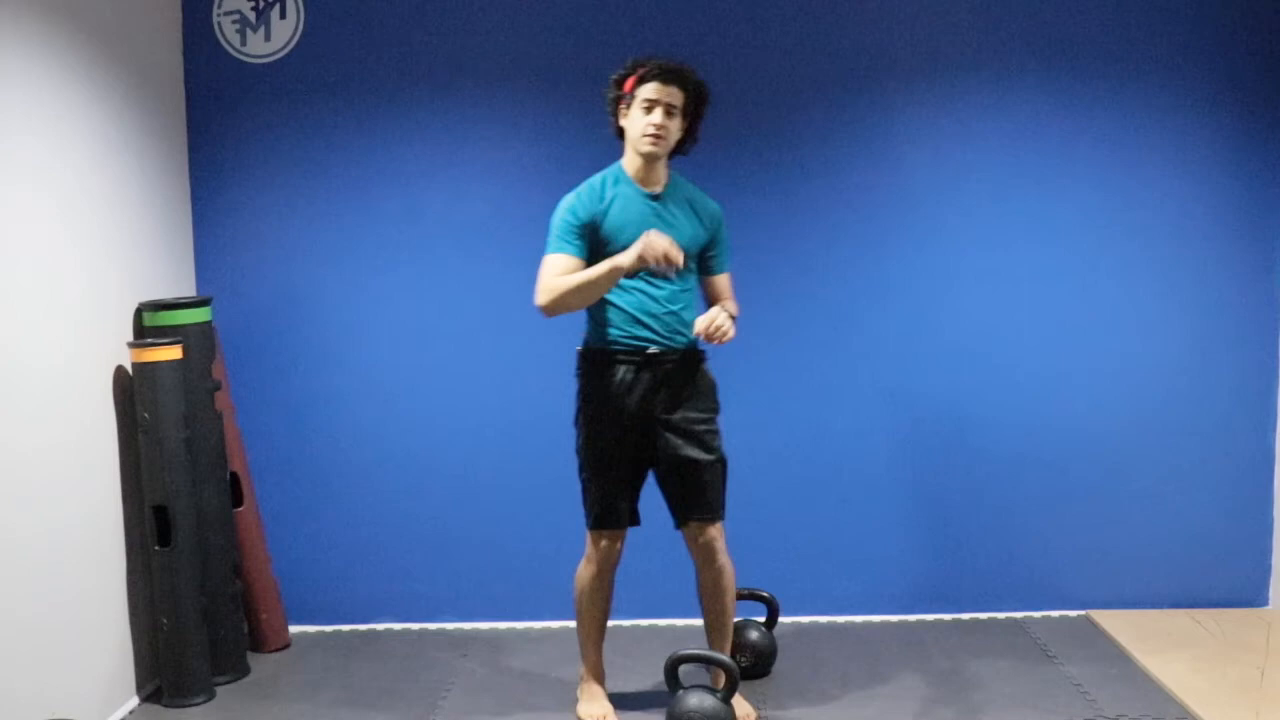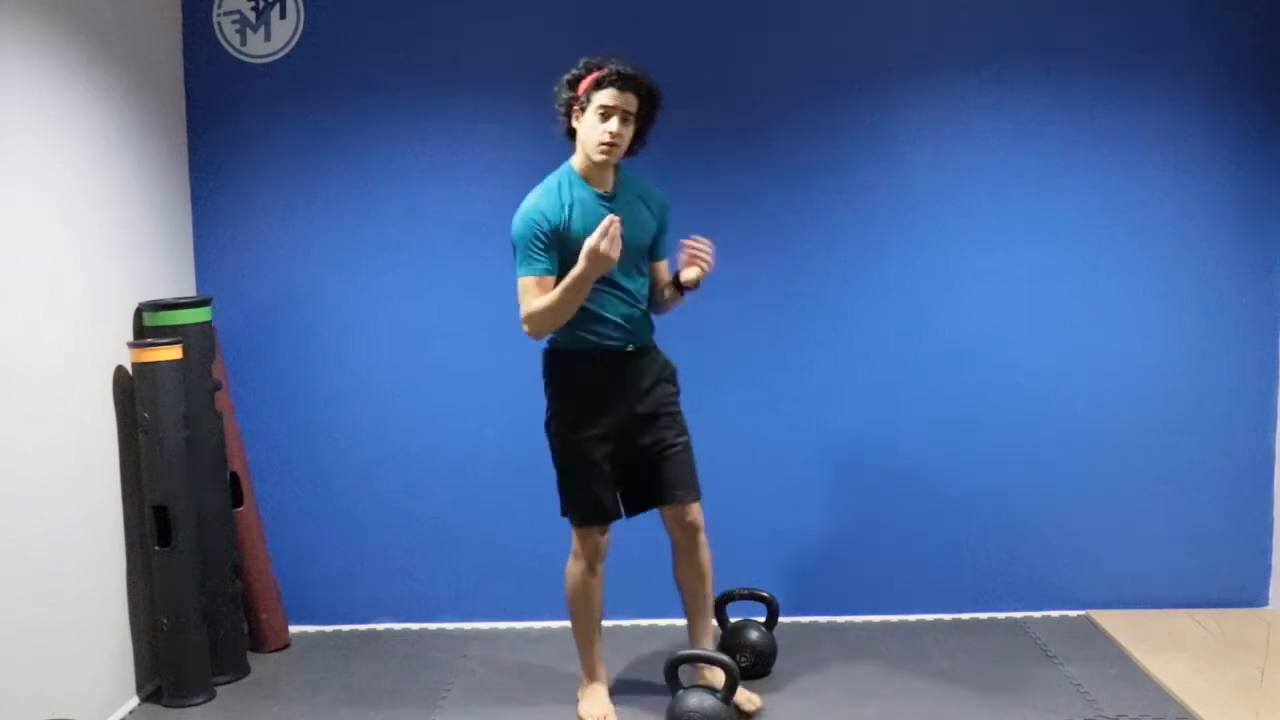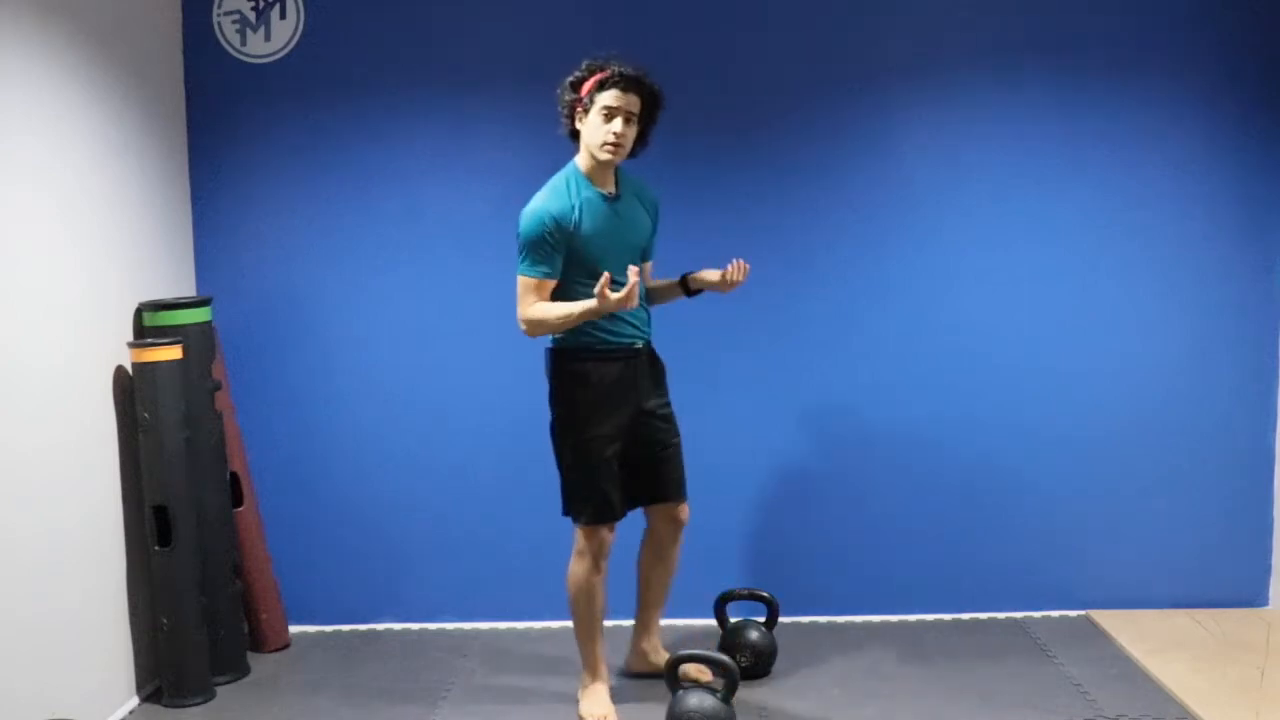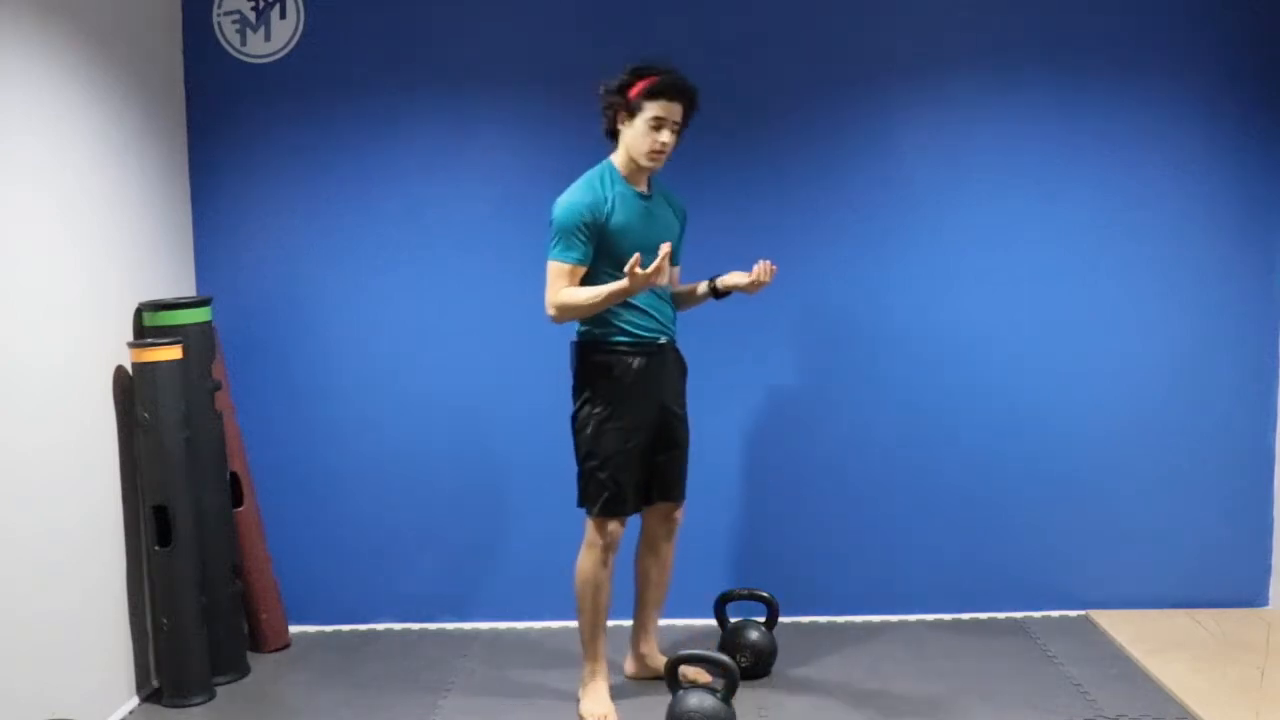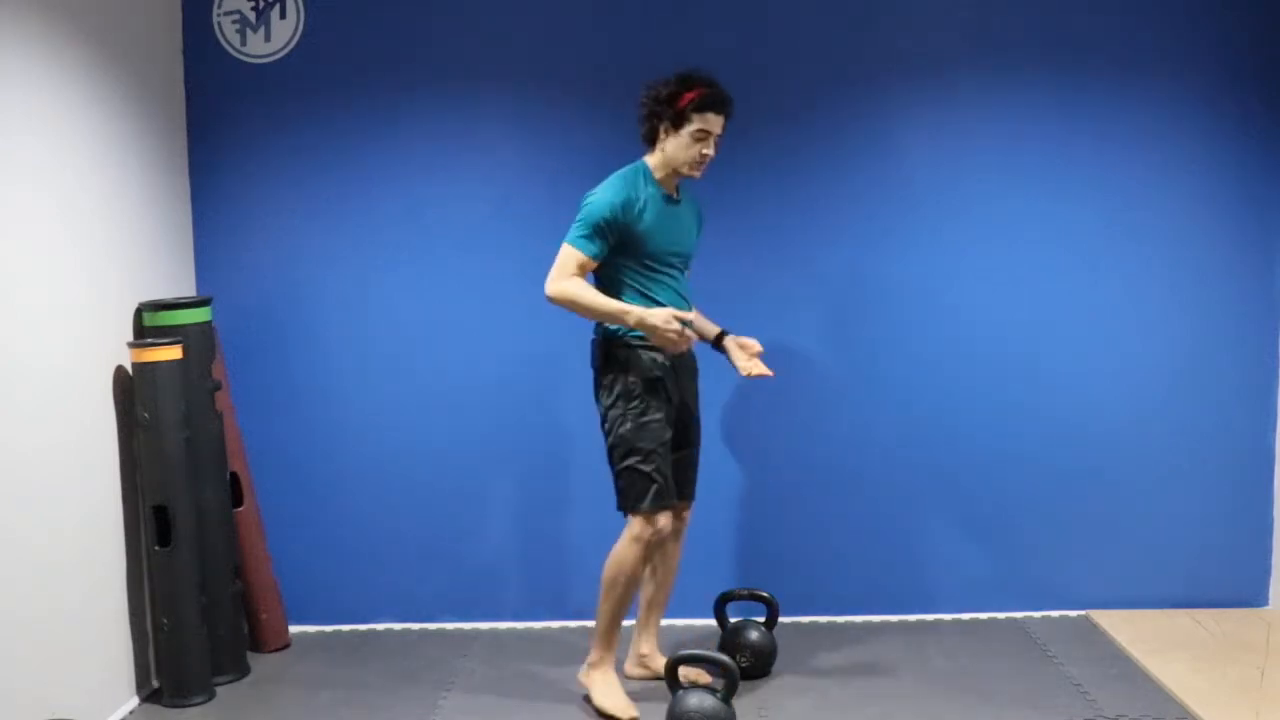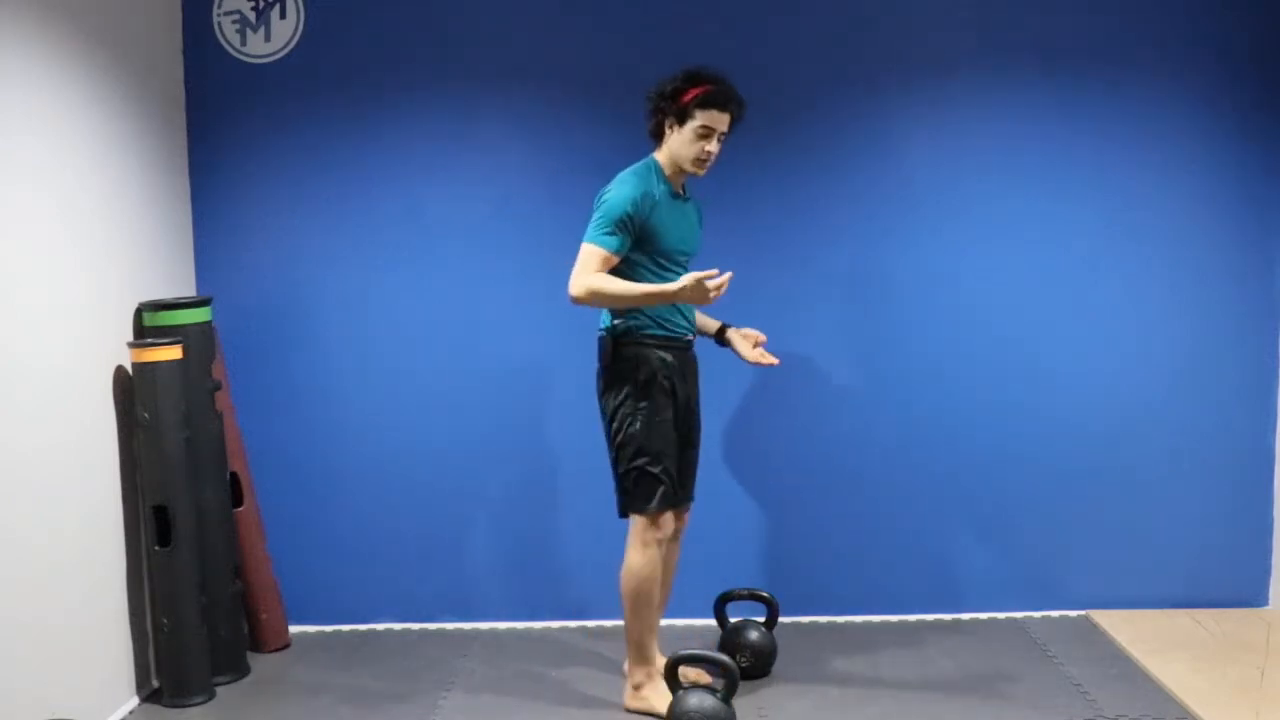
dt=0.4s
person 1, frame 1
left shoulder: (705, 210)
right shoulder: (586, 202)
left elbow: (723, 299)
right elbow: (548, 296)
left wrist: (721, 320)
right wrist: (627, 260)
left hip: (685, 380)
right hip: (612, 379)
left knee: (709, 537)
right knee: (604, 543)
person 1, frame 2
left shoulder: (650, 200)
right shoulder: (541, 210)
right elbow: (534, 321)
left wrist: (687, 276)
right wrist: (587, 269)
left hip: (648, 372)
right hip: (581, 380)
left knee: (689, 519)
right knee: (591, 539)
left ankle: (707, 662)
person 1, frame 3
left shoulder: (642, 200)
right shoulder: (549, 209)
right elbow: (529, 316)
left wrist: (696, 283)
right wrist: (597, 306)
left hip: (644, 372)
right hip: (586, 379)
left knee: (670, 516)
right knee: (594, 535)
left ankle: (646, 647)
person 1, frame 4
left shoulder: (669, 204)
right shoulder: (582, 201)
right elbow: (557, 303)
left wrist: (721, 284)
right wrist: (627, 285)
left hip: (664, 367)
right hip: (608, 372)
left knee: (665, 516)
right knee: (606, 528)
left ankle: (644, 651)
person 1, frame 5
left shoulder: (689, 208)
right shoulder: (614, 197)
right elbow: (559, 285)
left wrist: (720, 339)
right wrist: (640, 318)
left hip: (677, 367)
right hip: (629, 367)
left knee: (676, 516)
right knee: (649, 519)
left ankle: (645, 650)
right ankle: (598, 662)
person 1, frame 6
left shoulder: (688, 203)
right shoulder: (627, 194)
right elbow: (583, 285)
left wrist: (723, 330)
right wrist: (673, 291)
left hip: (677, 363)
right hip: (634, 366)
left knee: (675, 518)
right knee: (651, 523)
left ankle: (648, 653)
